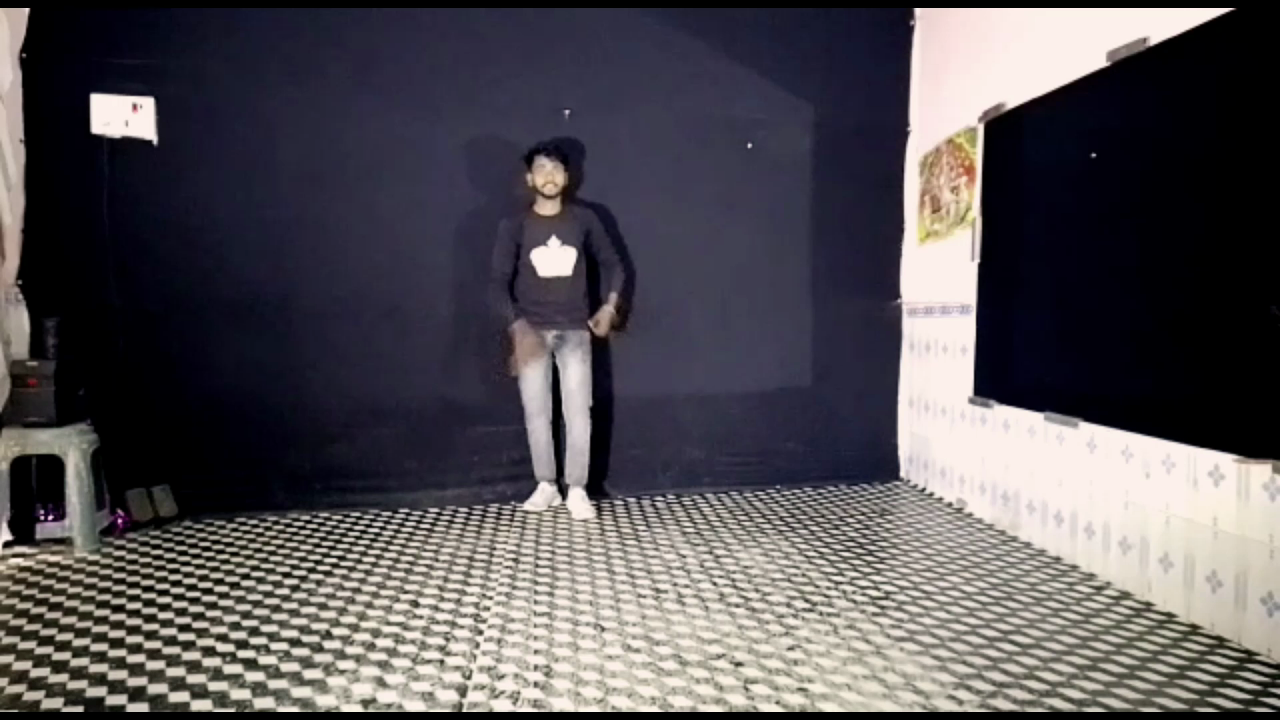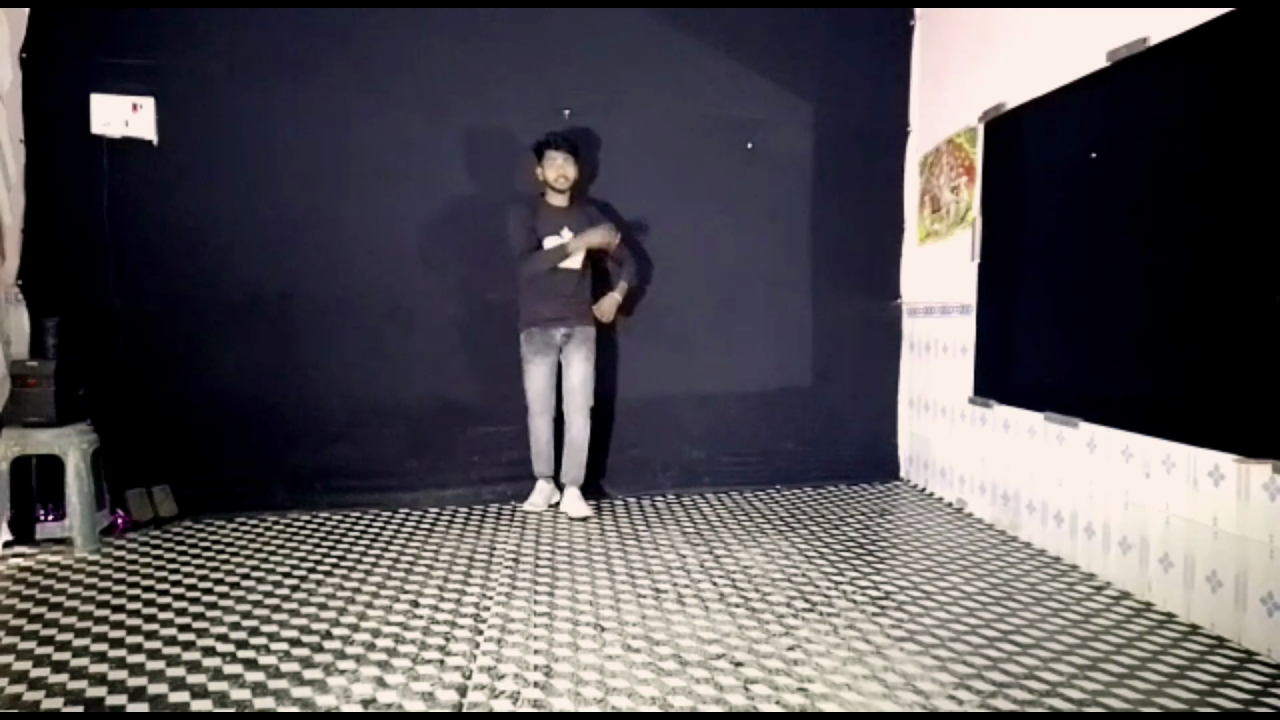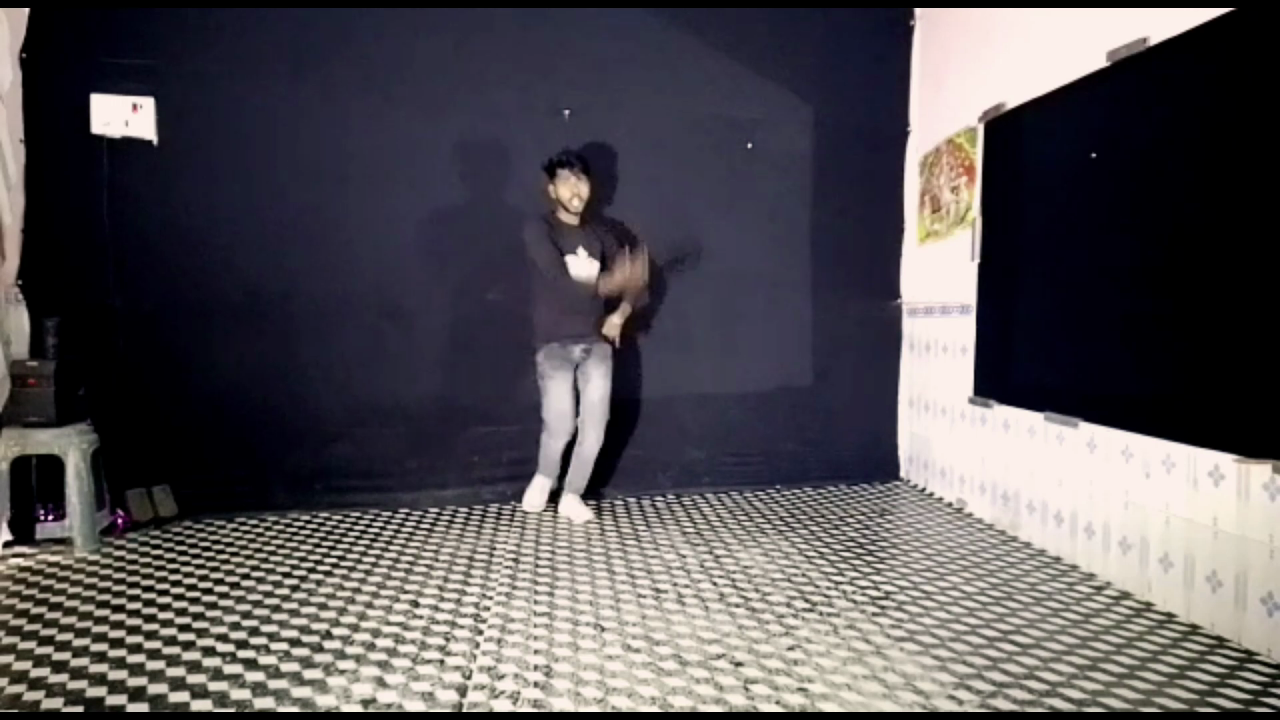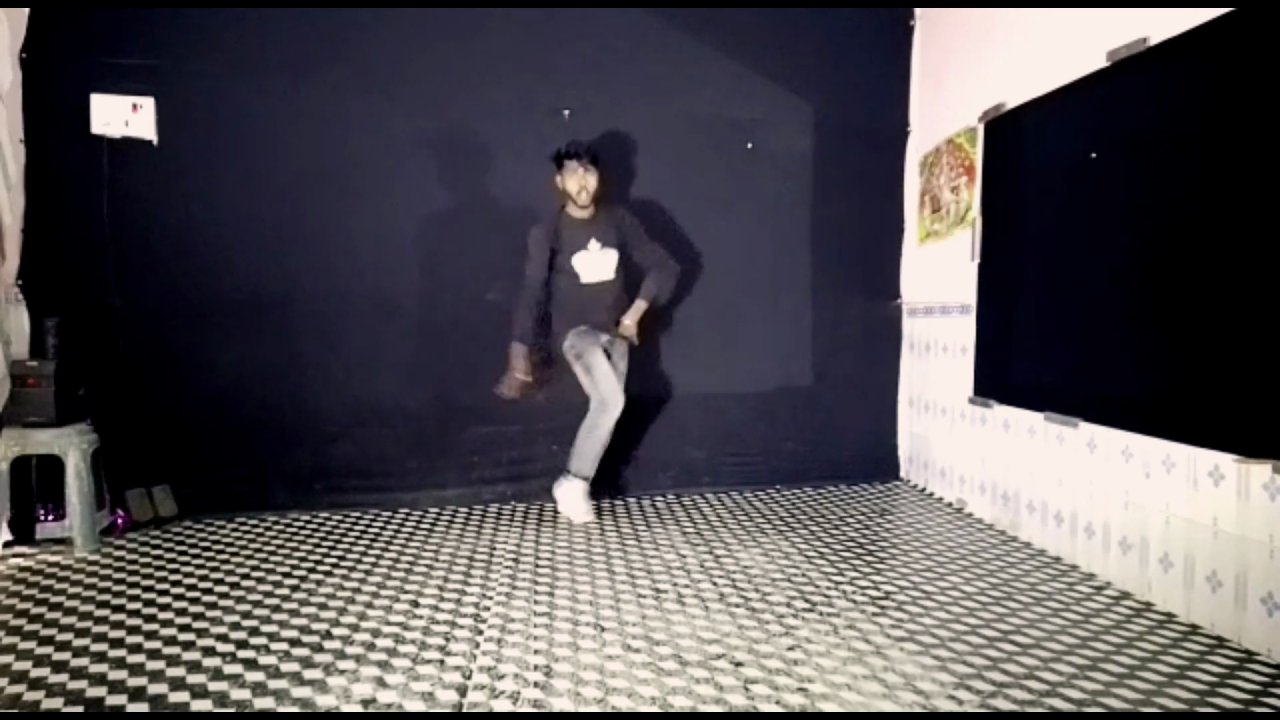
dt=0.2s
person 1, frame 1
left shoulder: (584, 219)
right shoulder: (514, 226)
left elbow: (612, 265)
right elbow: (499, 283)
left wrist: (610, 307)
right wrist: (517, 327)
left hip: (574, 329)
right hip: (531, 330)
left knee: (577, 409)
right knee: (536, 412)
left ankle: (577, 490)
right ankle: (546, 486)
person 1, frame 2
left shoulder: (591, 214)
right shoulder: (524, 212)
left elbow: (624, 260)
right elbow: (527, 263)
left wrist: (617, 293)
right wrist: (579, 243)
left hip: (580, 326)
right hip: (537, 327)
left knee: (578, 408)
right knee: (540, 410)
left ankle: (572, 489)
right ankle: (545, 485)
person 1, frame 3
left shoulder: (599, 234)
right shoulder: (538, 229)
left elbow: (635, 280)
right elbow: (556, 281)
left wrist: (620, 314)
right wrist: (610, 281)
left hip: (597, 340)
right hip: (556, 341)
left knee: (596, 422)
right knee: (559, 423)
left ankle: (572, 495)
right ankle: (544, 478)
person 1, frame 4
left shoulder: (618, 219)
right shoulder: (547, 233)
left elbow: (659, 265)
right elbow: (532, 294)
left wrist: (637, 310)
right wrist: (520, 357)
left hip: (619, 331)
right hip: (577, 330)
left knee: (604, 410)
right knee: (611, 401)
left ankle: (576, 491)
right ankle: (572, 478)
